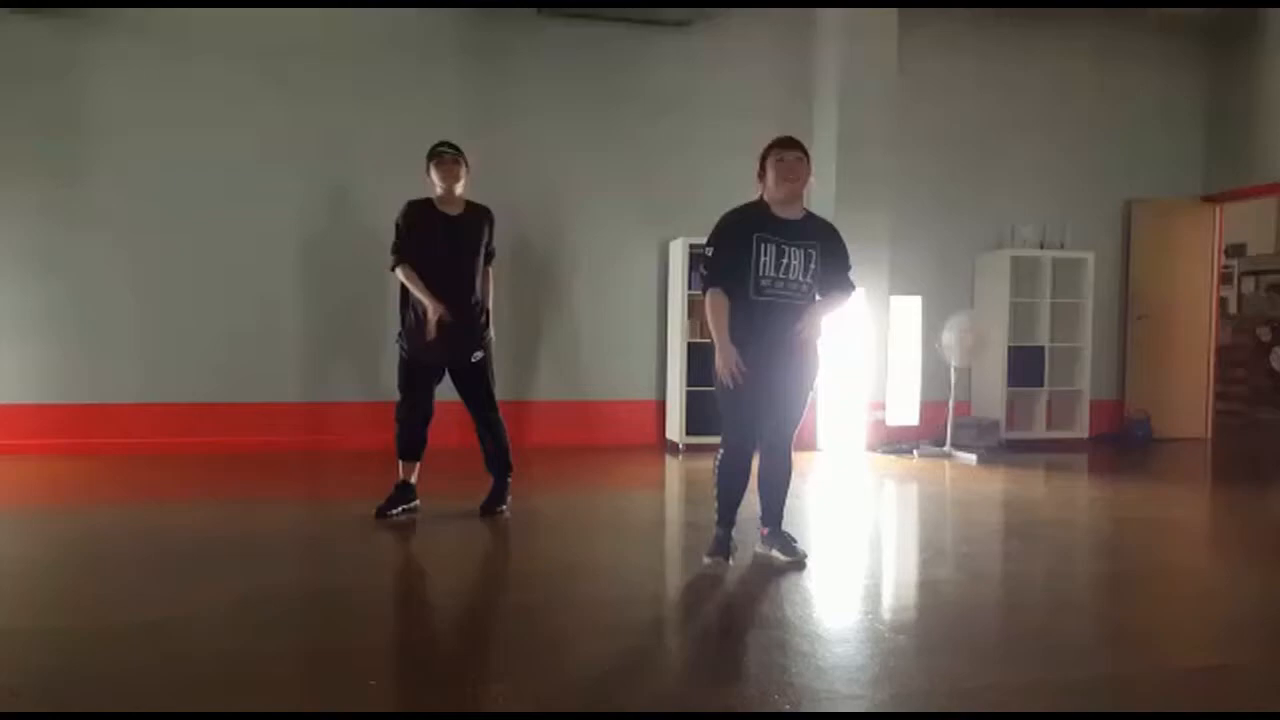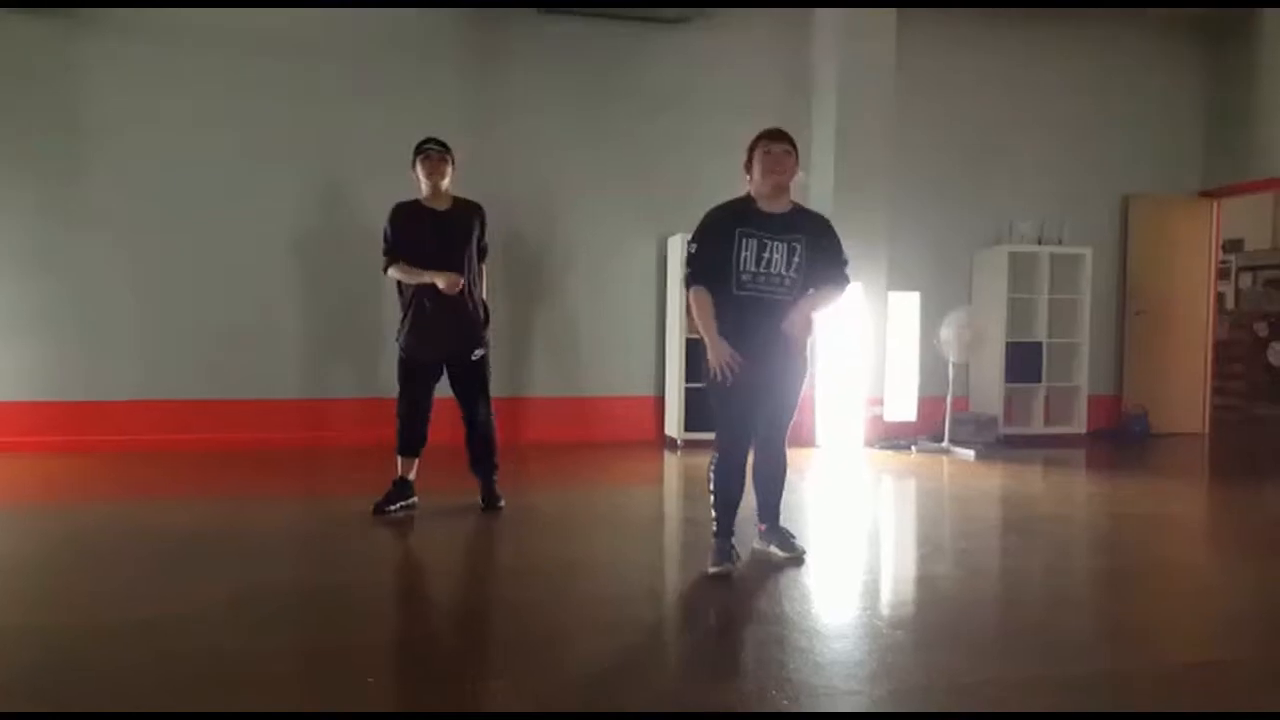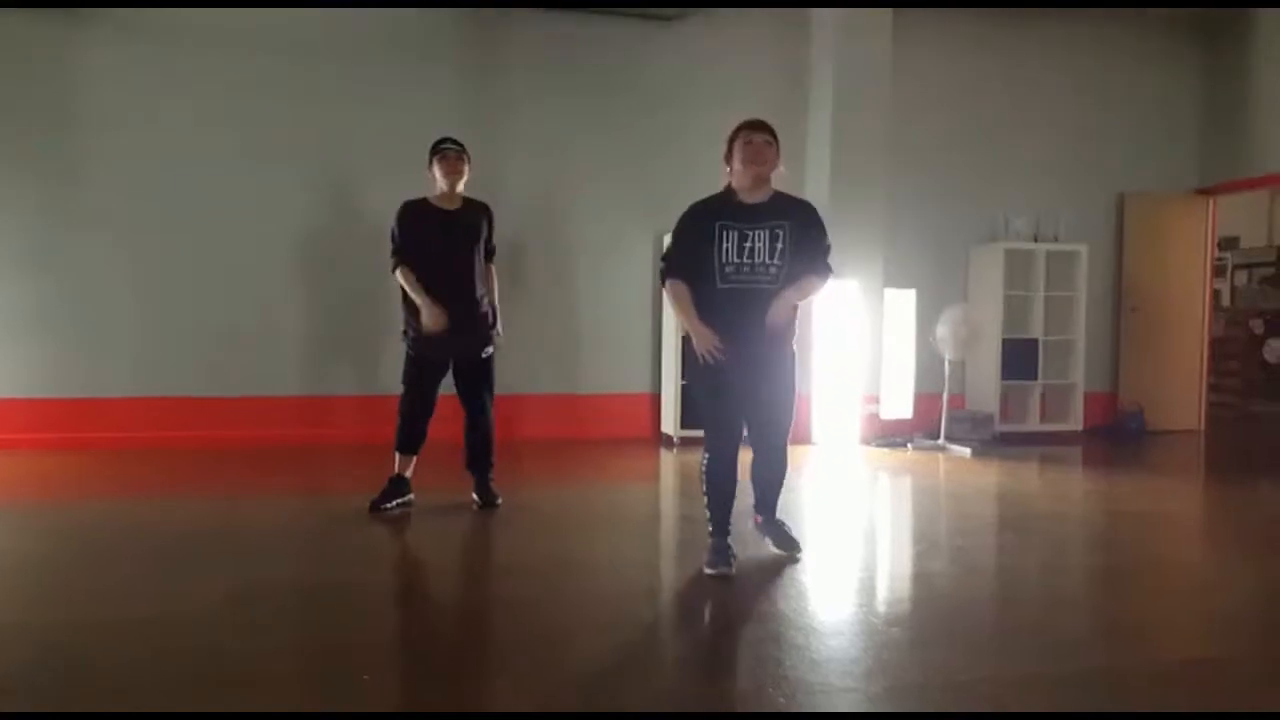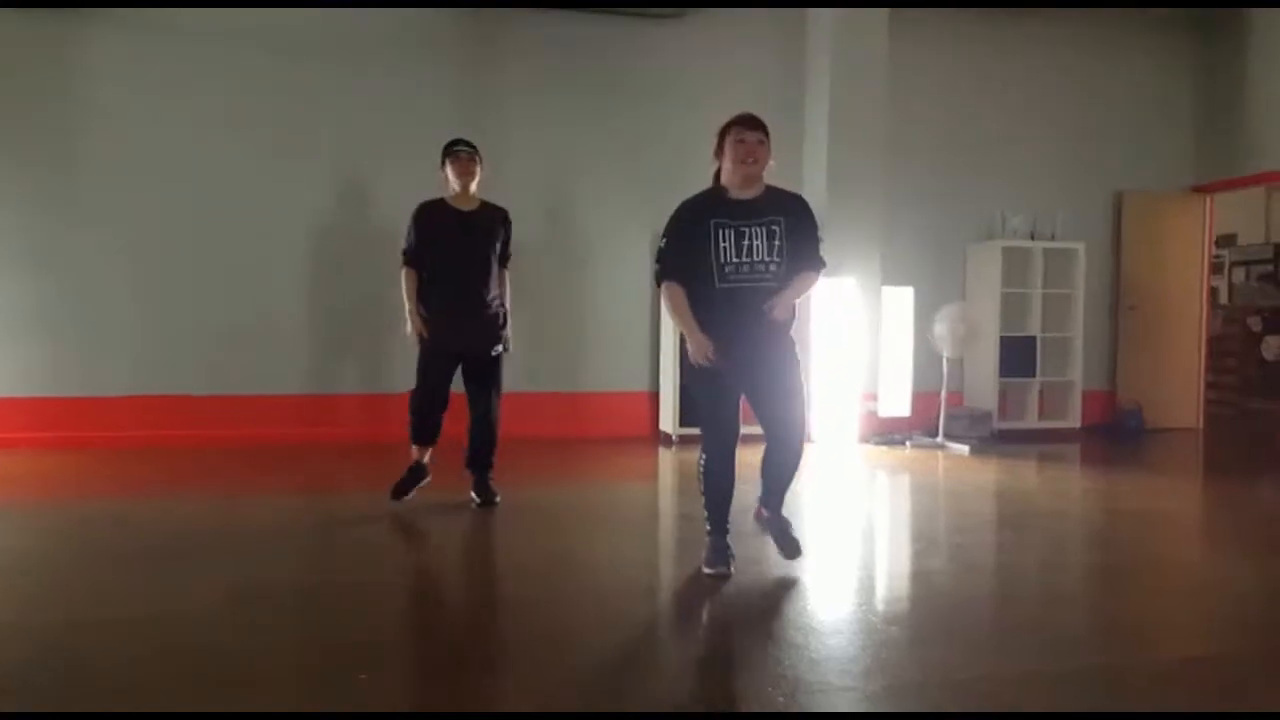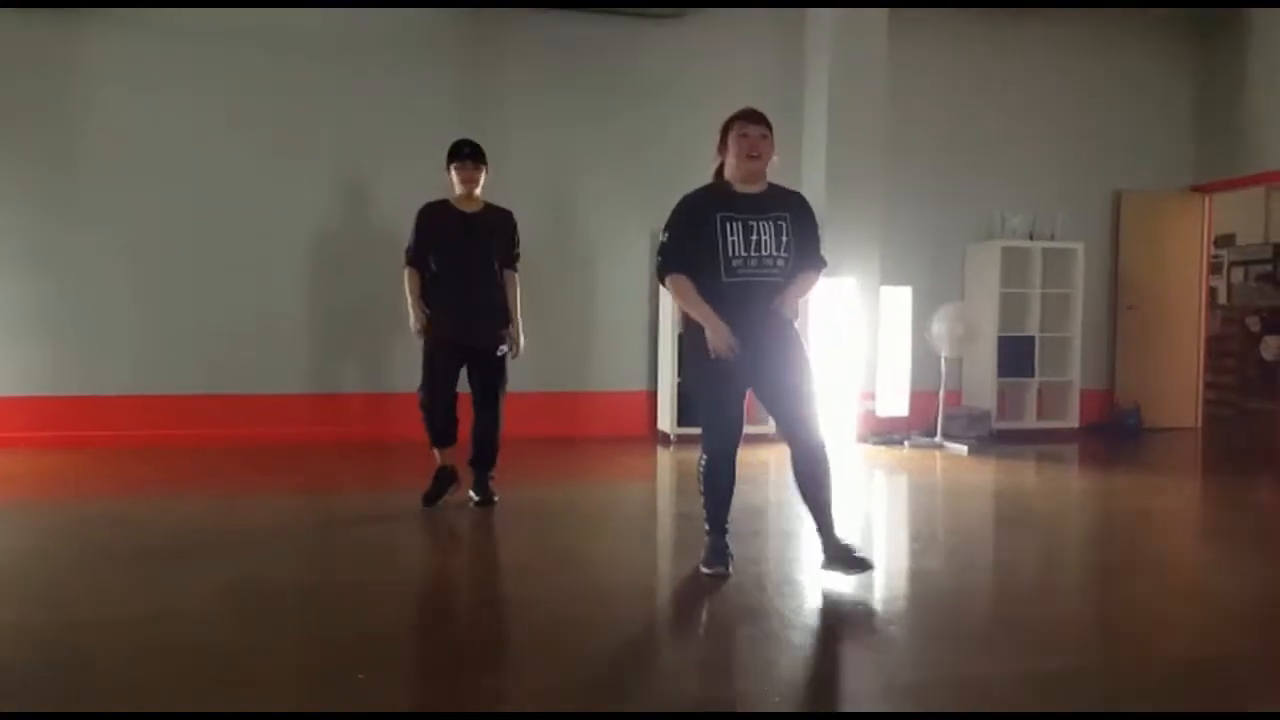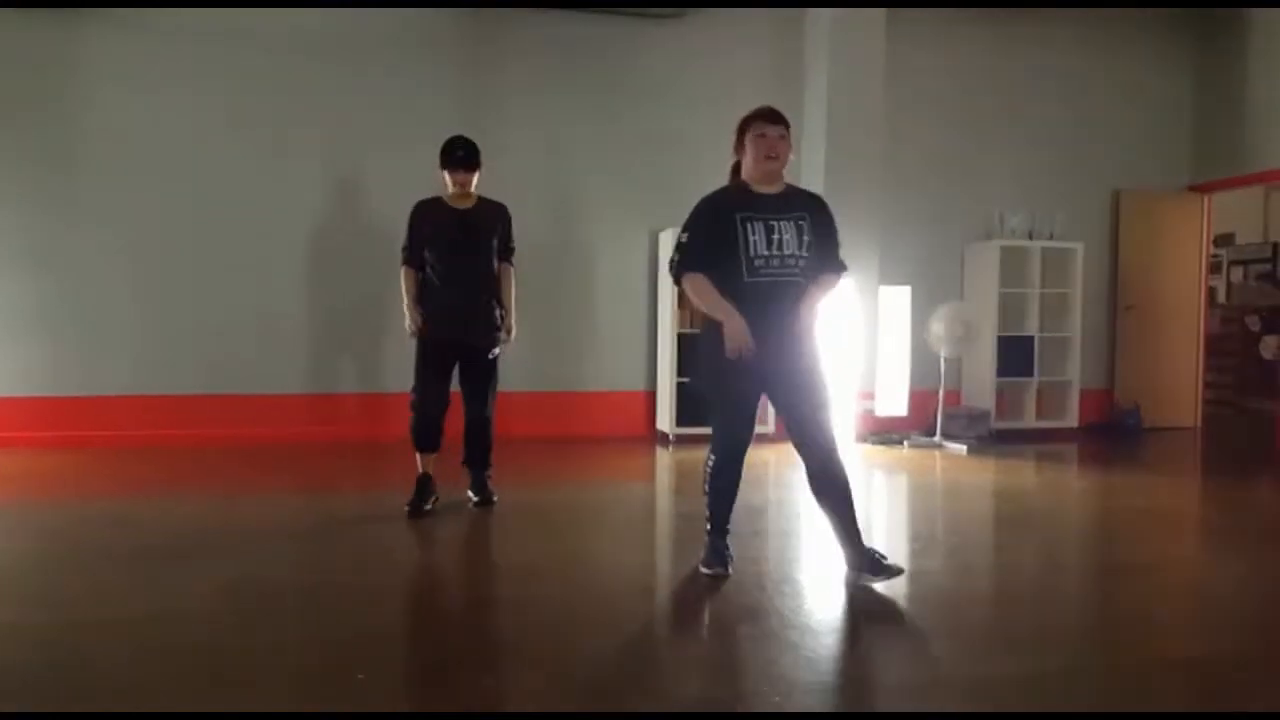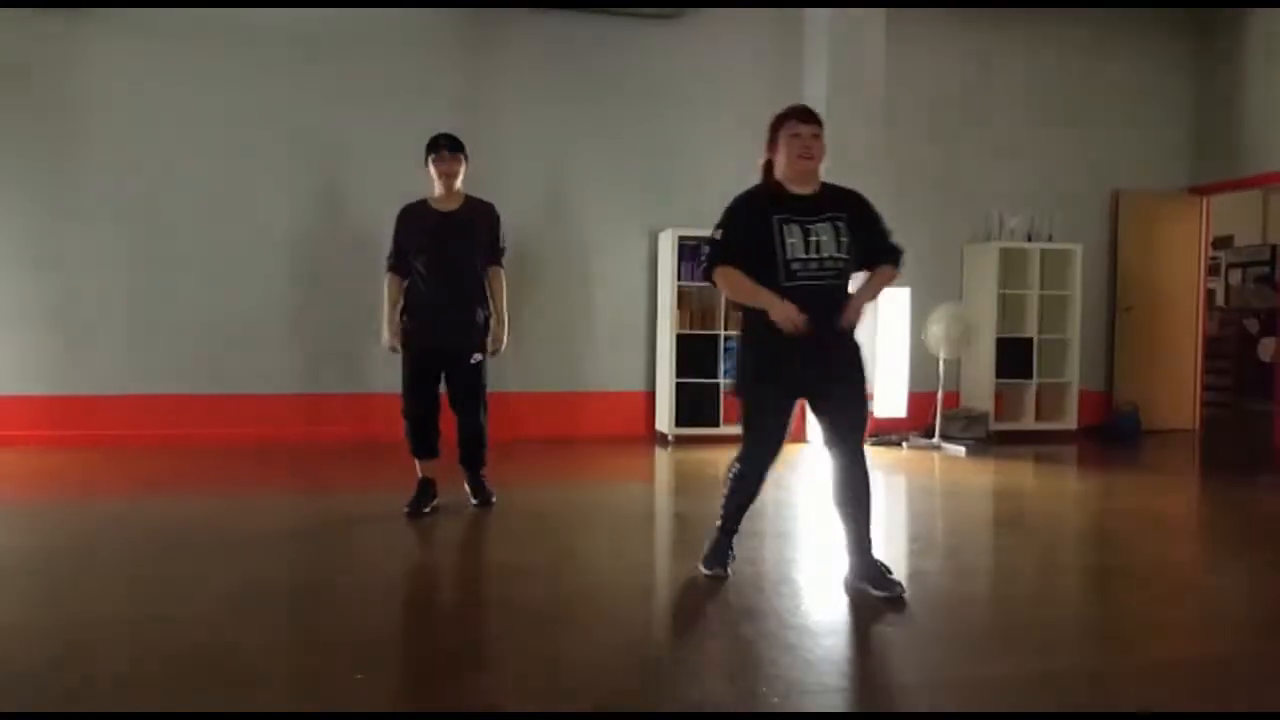
dt=0.2s
person 1, frame 1
left shoulder: (824, 234)
right shoulder: (737, 224)
left elbow: (841, 288)
right elbow: (714, 286)
left wrist: (816, 312)
right wrist: (723, 345)
left hip: (795, 355)
right hip: (744, 353)
left knee: (780, 444)
right knee: (738, 442)
left ankle: (772, 530)
right ankle: (723, 531)
person 1, frame 2
left shoulder: (816, 227)
right shoulder: (722, 220)
left elbow: (836, 282)
right elbow: (698, 282)
left wrist: (805, 308)
right wrist: (712, 340)
left hip: (785, 353)
right hip: (733, 352)
left knee: (773, 442)
right knee: (731, 444)
left ankle: (770, 527)
right ankle: (723, 540)
person 1, frame 3
left shoulder: (800, 214)
right shoulder: (702, 215)
left elbow: (820, 270)
right elbow: (674, 275)
left wrist: (788, 296)
right wrist: (694, 326)
left hip: (772, 346)
right hip: (716, 347)
left knee: (773, 441)
right knee: (721, 444)
left ankle: (767, 516)
right ankle: (719, 540)
person 1, frame 4
left shoulder: (792, 208)
right shoulder: (693, 213)
left elbow: (812, 265)
right elbow: (669, 277)
left wrist: (788, 296)
right wrist: (690, 332)
left hip: (772, 342)
right hip: (712, 347)
left knee: (791, 435)
right knee: (718, 444)
left ankle: (769, 509)
right ankle: (717, 539)
person 1, frame 5
left shoulder: (794, 207)
right shoulder: (697, 207)
left elbow: (812, 264)
right elbow: (671, 273)
left wrist: (792, 295)
right wrist: (710, 322)
left hip: (779, 339)
right hip: (717, 345)
left knee: (808, 439)
right knee: (720, 444)
left ankle: (831, 541)
right ankle: (716, 541)
person 1, frame 6
left shoulder: (812, 208)
right shoulder: (716, 209)
left elbow: (829, 269)
right elbow: (686, 272)
left wrist: (807, 302)
right wrist: (727, 316)
left hip: (793, 346)
right hip: (733, 350)
left knee: (819, 447)
right knee: (729, 447)
left ankle: (856, 551)
right ankle: (716, 541)
person 1, frame 7
left shoulder: (851, 206)
right shoulder: (751, 208)
left elbow: (888, 260)
right elbow: (720, 269)
left wrist: (862, 297)
right wrist: (771, 303)
left hip: (837, 351)
right hip: (770, 354)
left knee: (849, 453)
right knee: (759, 450)
left ankle: (861, 560)
right ankle: (723, 538)
person 2, frame 1
left shoulder: (482, 217)
right shoulder: (413, 213)
right elbow: (400, 265)
left wrist: (486, 317)
right wrist: (428, 301)
left hip: (470, 330)
right hip: (421, 329)
left knee: (484, 407)
right knee: (412, 409)
left ankle: (501, 482)
right ankle: (406, 488)
person 2, frame 2
left shoulder: (473, 213)
right shoulder: (402, 214)
right elbow: (392, 267)
left wrist: (482, 311)
right wrist: (434, 277)
left hip: (468, 328)
right hip: (420, 328)
left knee: (477, 408)
right knee: (411, 406)
left ankle: (488, 482)
right ankle: (404, 485)
person 2, frame 3
left shoulder: (482, 213)
right shoulder: (412, 213)
right elbow: (401, 268)
left wrist: (494, 316)
right wrist: (424, 304)
left hip: (476, 327)
right hip: (428, 328)
left knee: (479, 406)
right knee: (414, 403)
left ankle: (482, 480)
right ankle: (401, 483)
person 2, frame 4
left shoulder: (498, 218)
right shoulder: (427, 214)
left elbow: (502, 270)
right elbow: (409, 266)
left wrist: (506, 318)
right wrist: (411, 313)
left hip: (486, 326)
right hip: (438, 325)
left knee: (485, 404)
right knee: (426, 397)
left ankle: (481, 477)
right ankle: (418, 464)
person 2, frame 5
left shoulder: (503, 220)
right shoulder: (430, 215)
left elbow: (509, 273)
right elbow: (413, 265)
left wrist: (516, 322)
right wrist: (414, 308)
left hip: (490, 327)
right hip: (443, 325)
left knee: (489, 404)
right knee: (435, 397)
left ankle: (482, 477)
right ankle: (447, 468)
person 2, frame 6
left shoulder: (497, 214)
right shoulder: (424, 212)
left elbow: (504, 266)
right elbow: (410, 265)
left wrist: (509, 313)
right wrist: (410, 308)
left hip: (482, 324)
right hip: (435, 324)
left knee: (480, 404)
right knee: (426, 400)
left ankle: (479, 477)
right ankle: (425, 481)
person 2, frame 7
left shoulder: (484, 214)
right shoulder: (410, 216)
left elbow: (494, 269)
right elbow: (396, 271)
left wrist: (501, 321)
right wrist: (390, 321)
left hip: (468, 331)
right hip: (419, 330)
left knee: (471, 406)
right knee: (418, 406)
left ankle: (475, 475)
right ankle: (426, 484)
